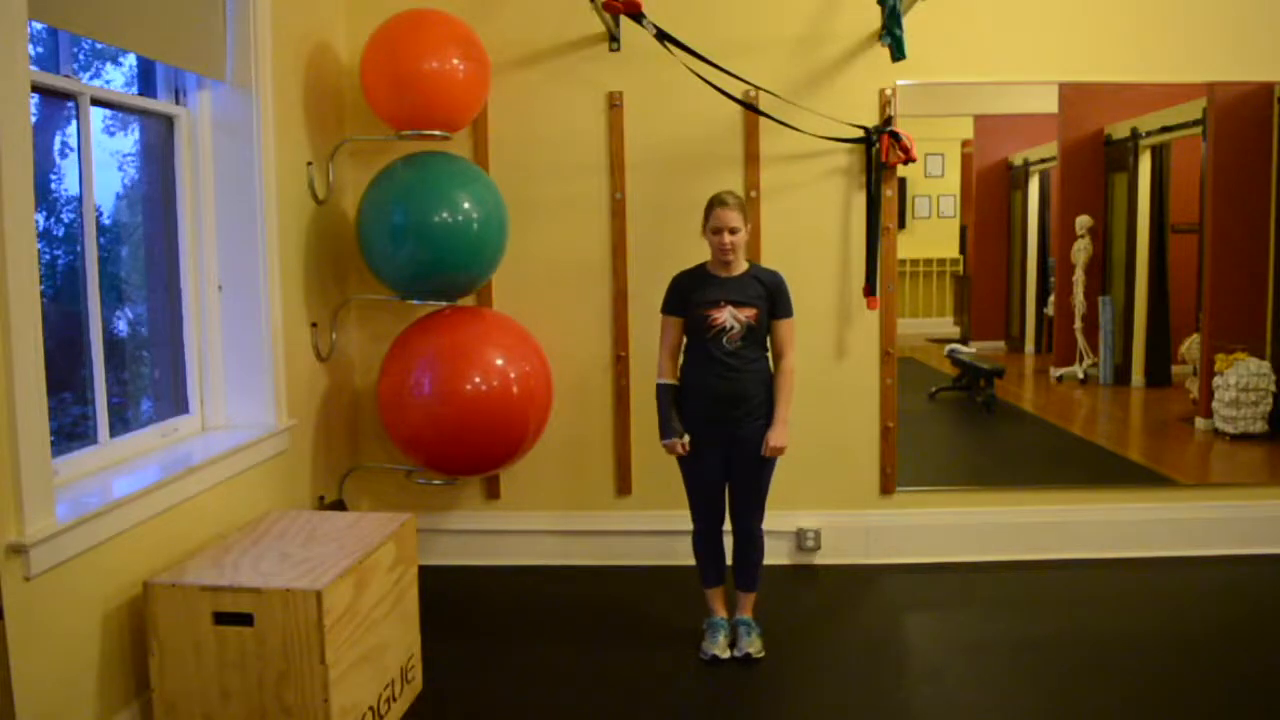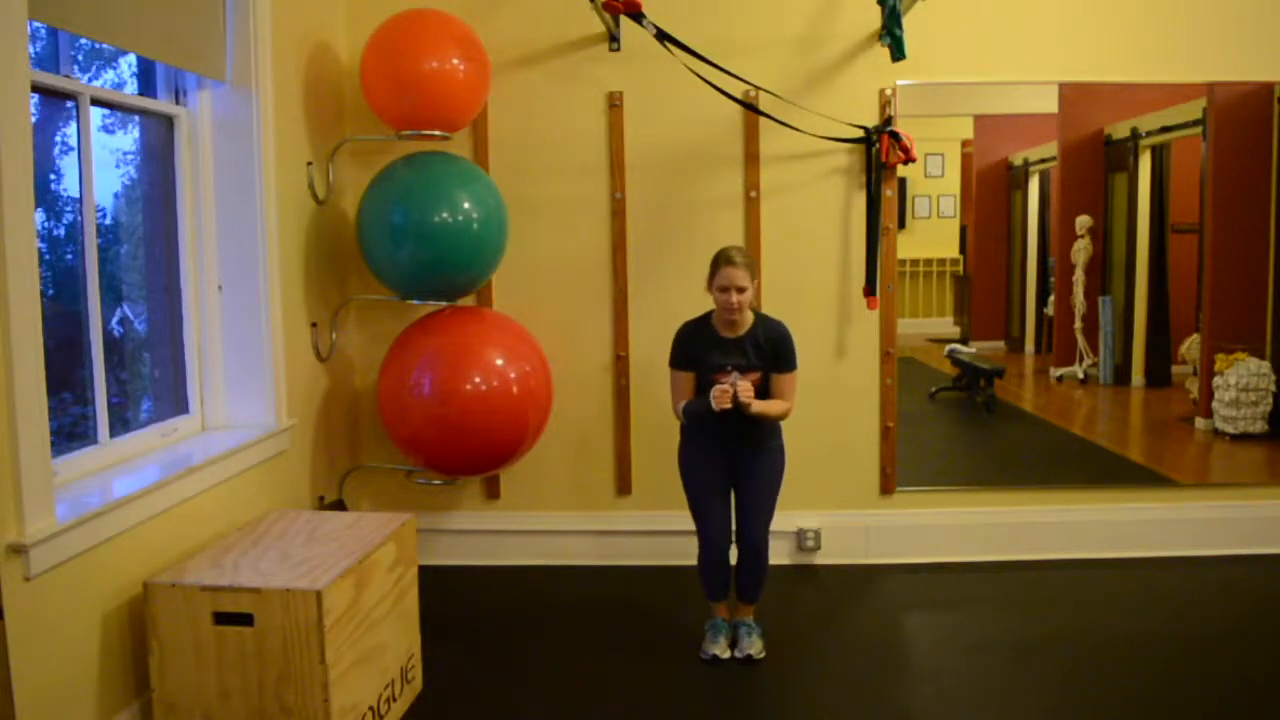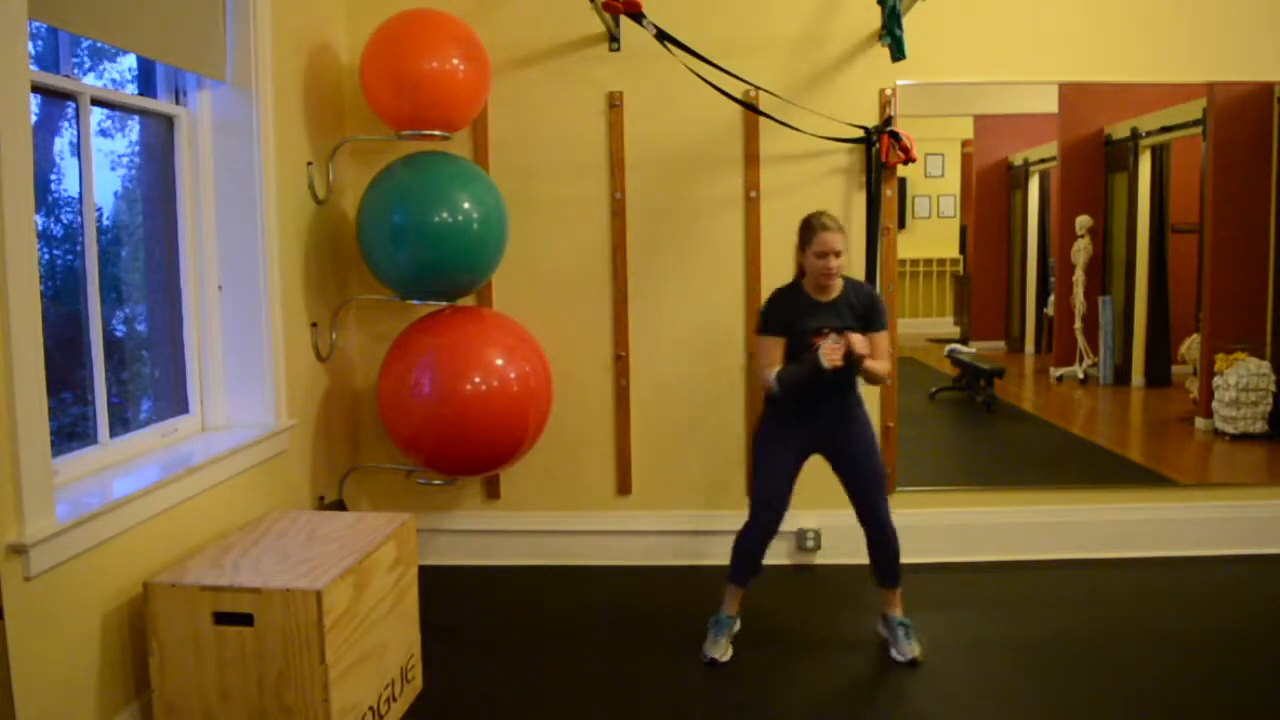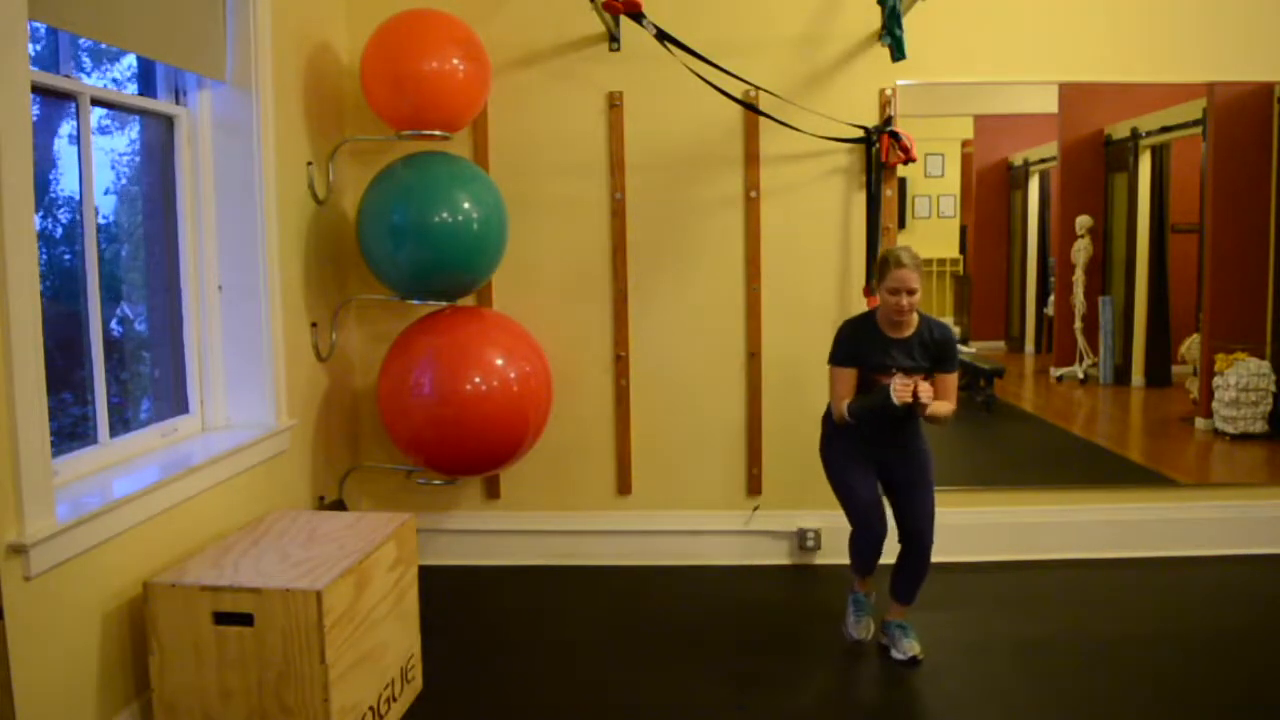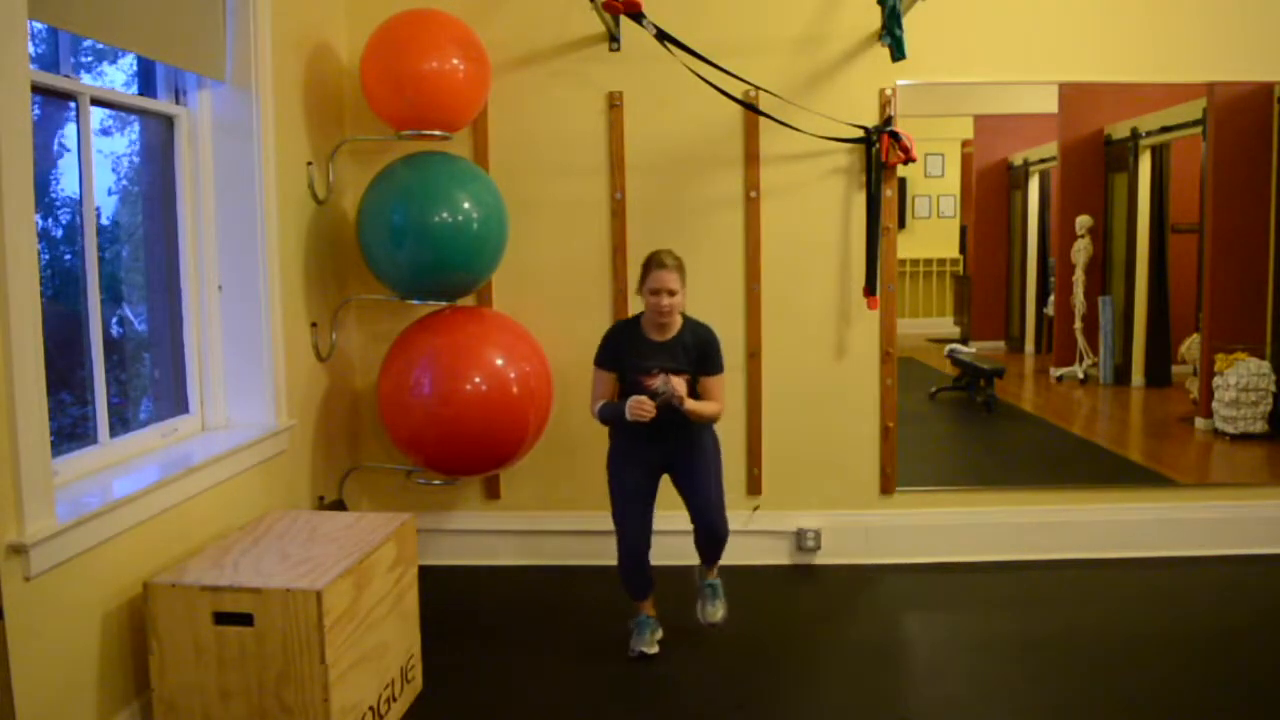
dt=1s
person 1, frame 1
left shoulder: (769, 284)
right shoulder: (685, 285)
left elbow: (784, 358)
right elbow: (668, 359)
left wrist: (780, 424)
right wrist: (669, 423)
left hip: (753, 423)
right hip: (700, 424)
left knee: (748, 522)
right knee: (707, 521)
left ankle: (746, 617)
right ankle: (716, 617)
person 1, frame 2
left shoulder: (775, 335)
right shoulder: (690, 336)
left elbow: (785, 404)
right elbow: (681, 406)
left wrist: (752, 404)
right wrist: (708, 404)
left hip: (760, 448)
right hip: (704, 448)
left knee: (753, 539)
right knee: (714, 540)
left ankle: (746, 619)
right ankle: (719, 619)
person 1, frame 3
left shoulder: (865, 299)
right shoulder: (781, 304)
left elbow: (881, 375)
right elbow: (771, 381)
left wrist: (866, 361)
right wrist: (814, 363)
left hip: (844, 417)
right hip: (787, 421)
left knee: (877, 517)
right knee: (764, 521)
left ankle: (894, 618)
right ankle: (725, 617)
person 1, frame 4
left shoulder: (939, 337)
right shoulder: (854, 334)
left elbow: (949, 405)
right elbow: (840, 406)
left wrist: (927, 403)
right wrist: (889, 401)
left hip: (904, 442)
right hip: (849, 442)
left knee: (920, 537)
right knee: (871, 525)
left ankle: (895, 623)
right ankle: (862, 593)
person 1, frame 5
left shoulder: (702, 338)
right shoulder: (619, 338)
left elbow: (716, 409)
right elbow: (598, 406)
left wrist: (685, 402)
right wrist: (623, 410)
left hip: (691, 439)
right hip: (634, 445)
left knee: (712, 523)
right knee: (632, 541)
left ankle: (709, 575)
right ankle: (646, 616)
